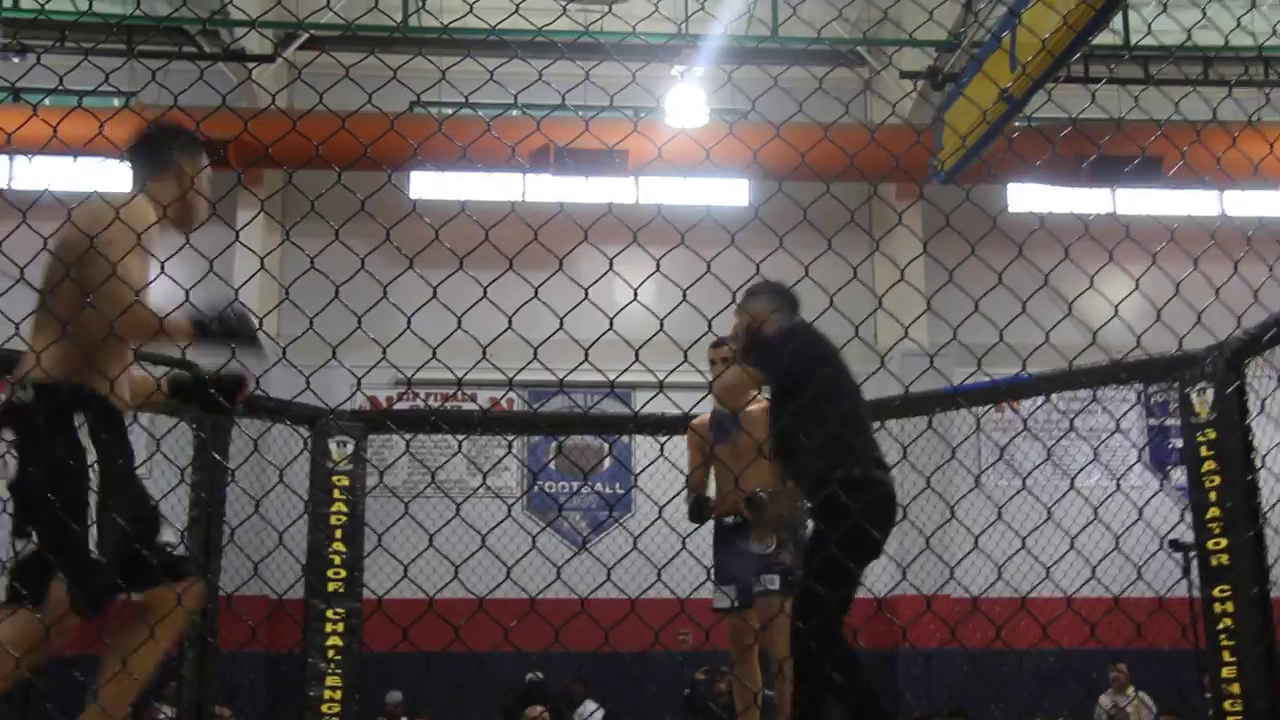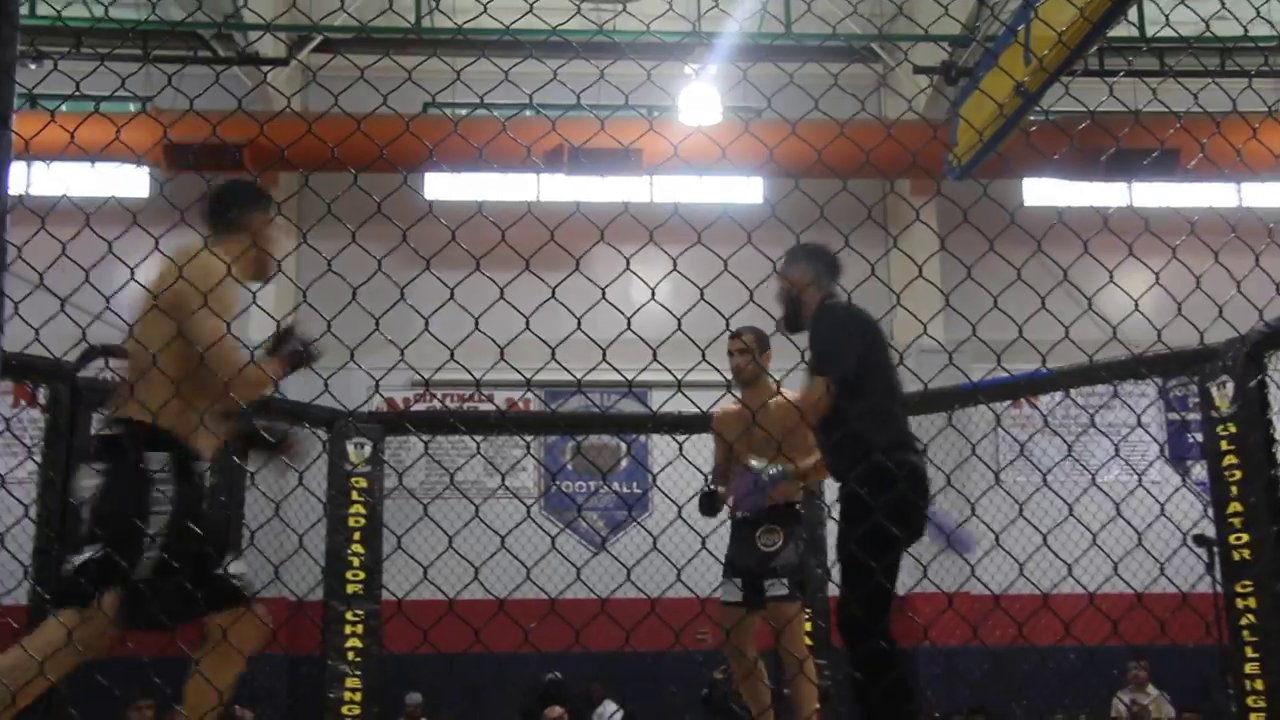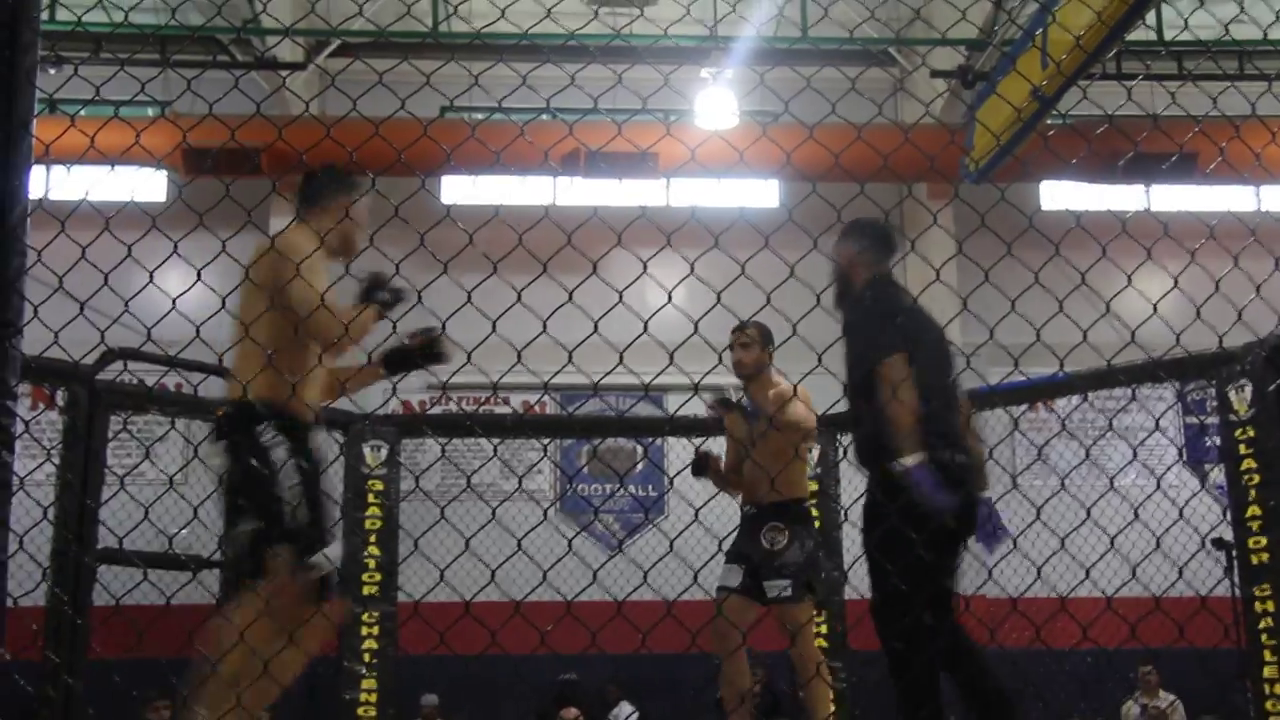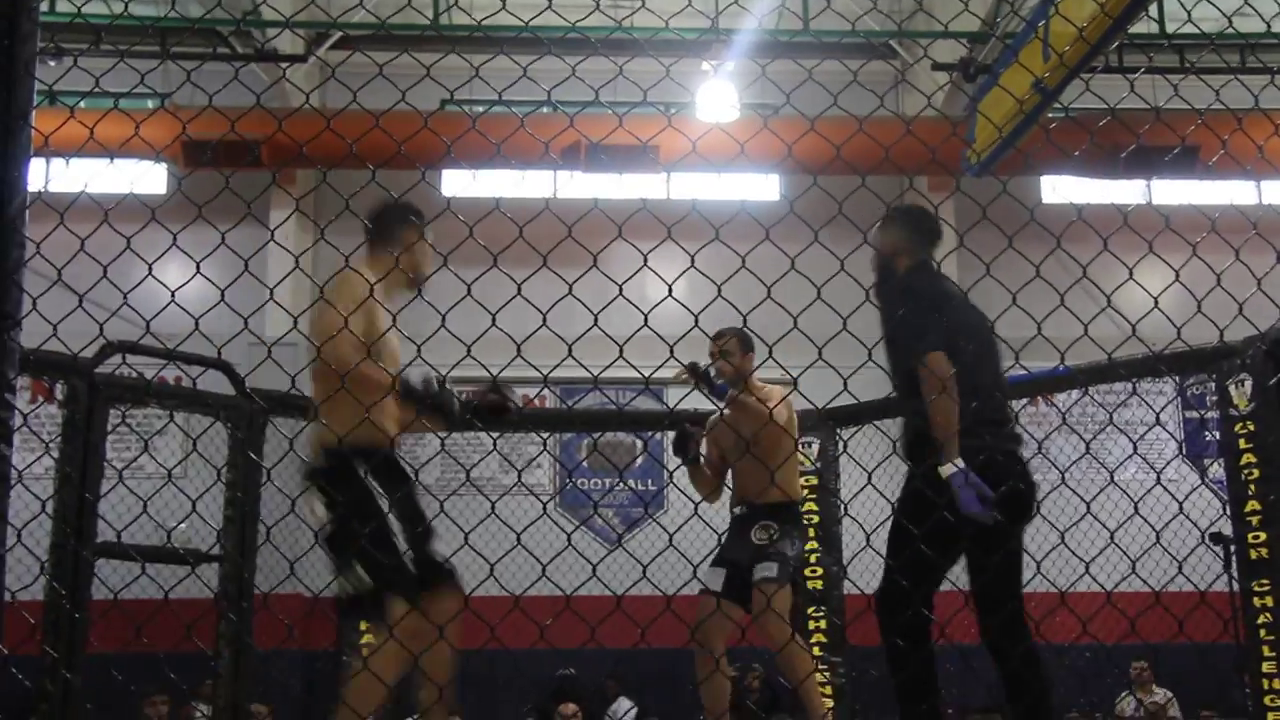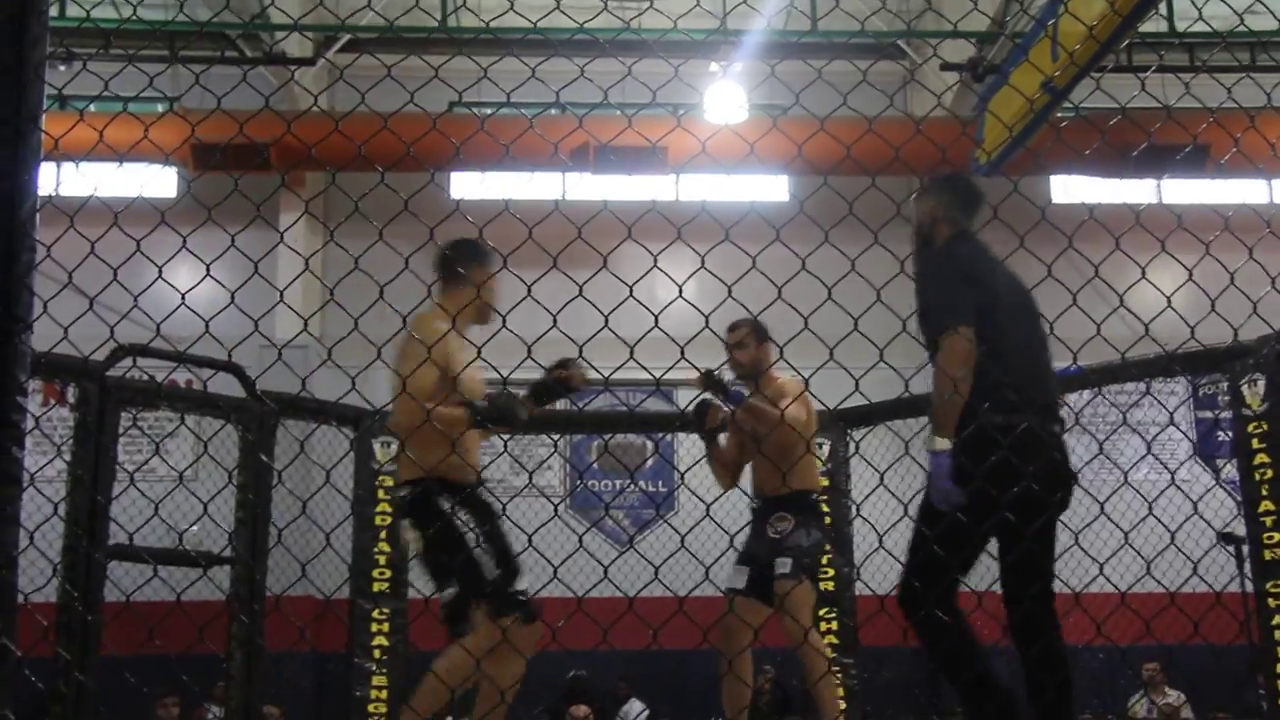
dt=0.2s
person 1, frame 1
left shoulder: (118, 228)
right shoulder: (125, 216)
right elbow: (118, 315)
left wrist: (184, 387)
right wrist: (205, 326)
left hip: (81, 424)
right hip: (68, 422)
left knee: (178, 592)
right knee: (55, 607)
person 1, frame 2
left shoulder: (195, 277)
right shoulder: (212, 269)
right elbow: (231, 380)
left wrist: (239, 435)
right wrist: (285, 358)
left hip: (162, 468)
right hip: (151, 463)
left knee: (245, 624)
right knee: (92, 620)
person 1, frame 3
left shoulder: (302, 266)
right shoulder: (294, 246)
left elbow: (319, 385)
right elbow: (330, 333)
left wrist: (394, 362)
right wrist: (376, 304)
left hip: (277, 433)
right hip: (261, 430)
left knee: (318, 609)
right knee: (290, 582)
person 1, frame 4
left shoulder: (372, 302)
right shoulder: (353, 286)
right elbow: (335, 360)
left wrist: (465, 413)
right wrist: (412, 390)
left hip: (376, 471)
right hip: (355, 471)
left knee: (441, 605)
right knee: (407, 617)
person 1, frame 5
left shoulder: (454, 341)
right shoulder: (430, 329)
right elbow: (406, 416)
left wrist: (538, 393)
right wrist: (476, 415)
left hip: (461, 498)
right hip: (437, 499)
left knee: (521, 631)
right knee: (490, 628)
person 2, frame 1
left shoulder: (797, 339)
right shoulder: (788, 384)
left hip: (852, 500)
right hip: (847, 502)
left knee: (815, 622)
right knee: (814, 621)
person 2, frame 2
left shoulder: (838, 320)
right shoulder: (838, 330)
left elbow: (815, 402)
left wrist: (771, 470)
right wrist: (927, 511)
left hip: (880, 485)
right hip: (886, 486)
left knee: (861, 620)
right knee: (862, 618)
person 2, frame 3
left shoulder: (867, 303)
right shoulder: (916, 315)
left elbow: (894, 377)
right elbow: (959, 409)
left wrist: (911, 465)
right wrist: (977, 493)
left hip: (905, 484)
right hip: (944, 482)
left knee: (899, 620)
right knee: (932, 617)
person 2, frame 4
left shoulder: (903, 290)
right shoulder: (961, 301)
left elbow: (934, 372)
left wrist: (951, 468)
left hip: (950, 476)
right hip: (1005, 474)
left knee: (901, 610)
right knee: (1003, 619)
person 2, frame 5
left shoulder: (943, 261)
right shoulder: (1003, 273)
left elbow: (957, 347)
left wrist: (941, 448)
left hip: (983, 449)
right hip: (1041, 453)
left knee: (924, 594)
right knee: (1031, 610)
person 3, frame 1
left shoulder: (771, 411)
right shoulder: (702, 426)
right elbow: (696, 484)
left wrist: (774, 496)
right wrist: (698, 501)
left hip: (771, 531)
right hip: (728, 533)
left knee: (775, 633)
right knee: (741, 641)
person 3, frame 2
left shoulder: (789, 406)
right shoulder: (724, 417)
left elbow: (820, 465)
left wrist: (775, 473)
right wrist: (714, 492)
left hip: (780, 526)
right hip: (743, 528)
left knee: (789, 631)
right knee: (737, 640)
person 3, frame 3
left shoulder: (789, 394)
right shoulder: (732, 414)
left elbow: (805, 429)
left wrist: (752, 413)
right wrist: (712, 470)
left hip: (787, 523)
right hip: (751, 524)
left knee: (799, 634)
right knee: (725, 629)
person 3, frame 4
left shoulder: (773, 395)
right shoulder: (718, 424)
left elbow: (775, 422)
right elbow: (711, 492)
left wrist: (719, 391)
right wrist: (691, 458)
left hip: (778, 523)
right hip: (740, 526)
left knee: (772, 620)
right knee: (705, 633)
person 3, frame 5
left shoulder: (789, 389)
right shoulder: (739, 414)
left elbow: (793, 429)
right elbow: (728, 479)
left wrist: (733, 397)
right wrist: (710, 437)
left hip: (797, 516)
right hip: (763, 520)
left knee: (795, 620)
right knee: (730, 632)
